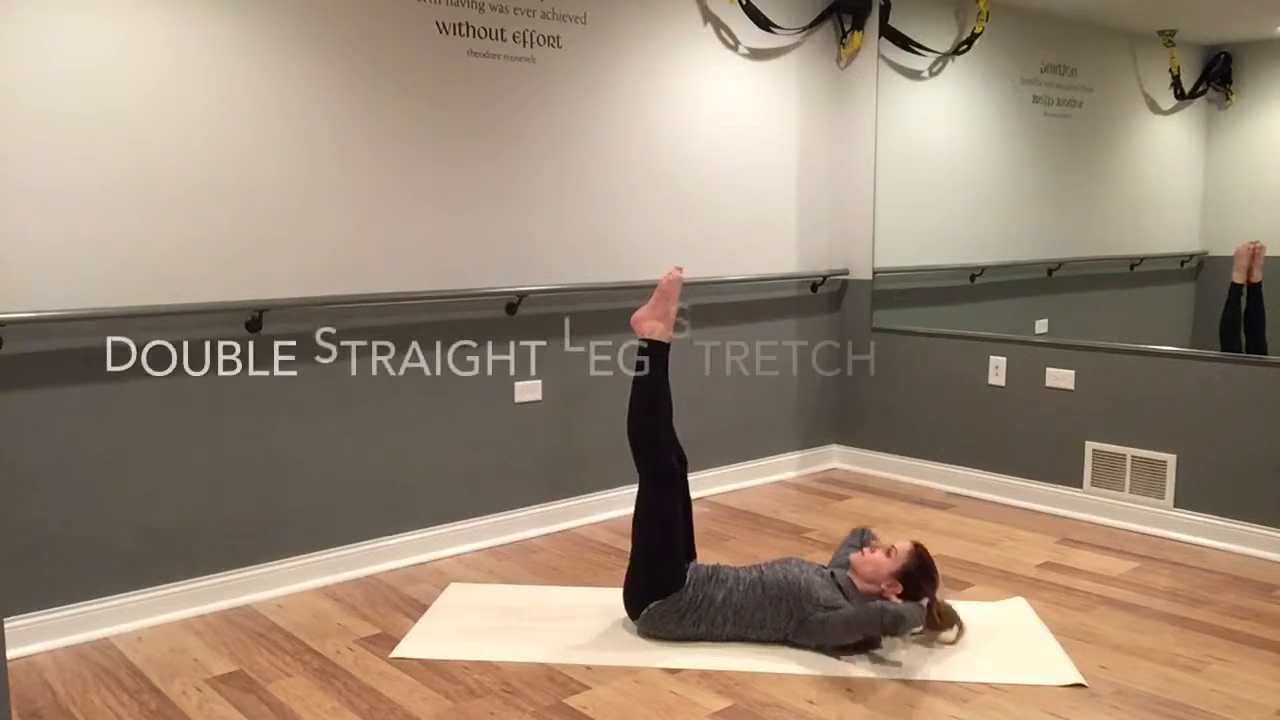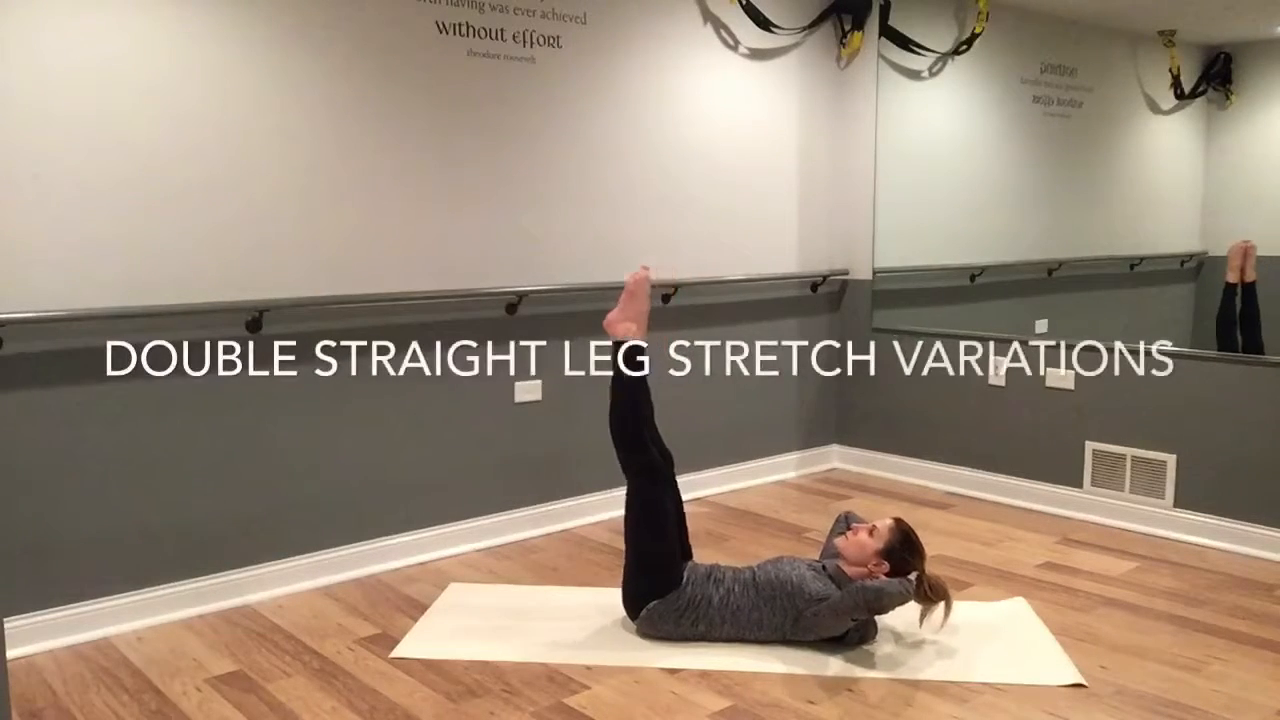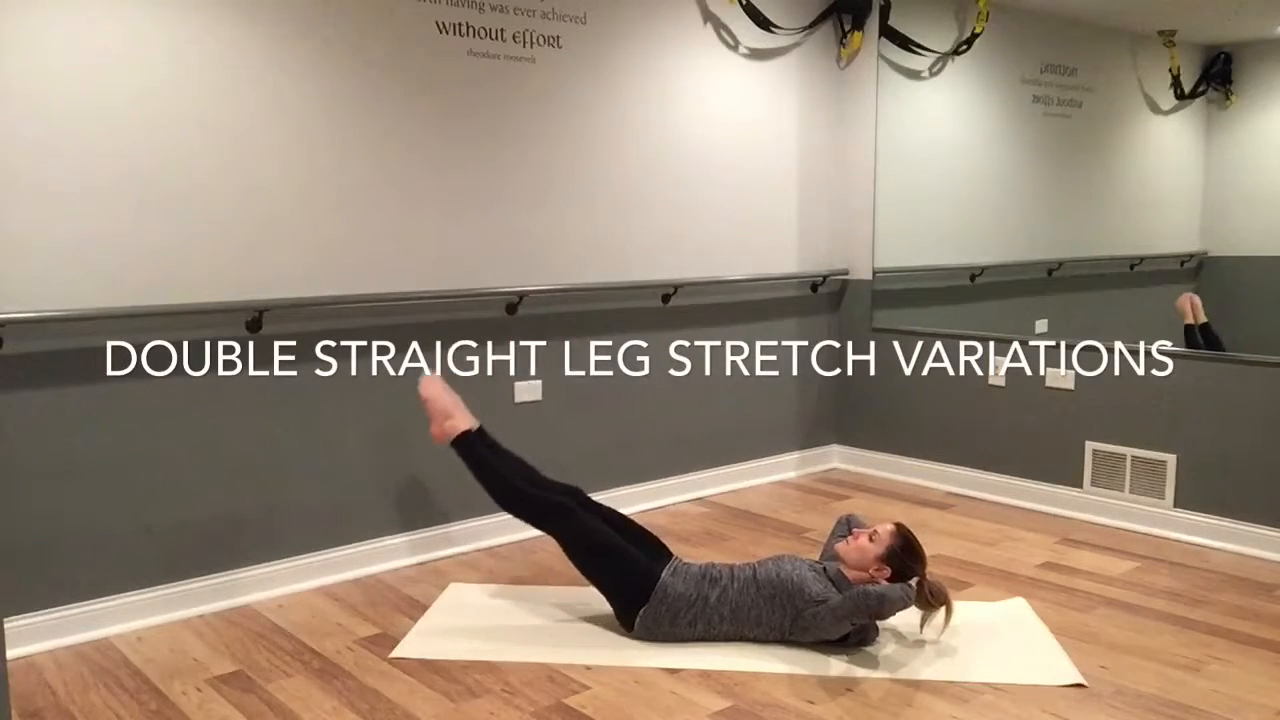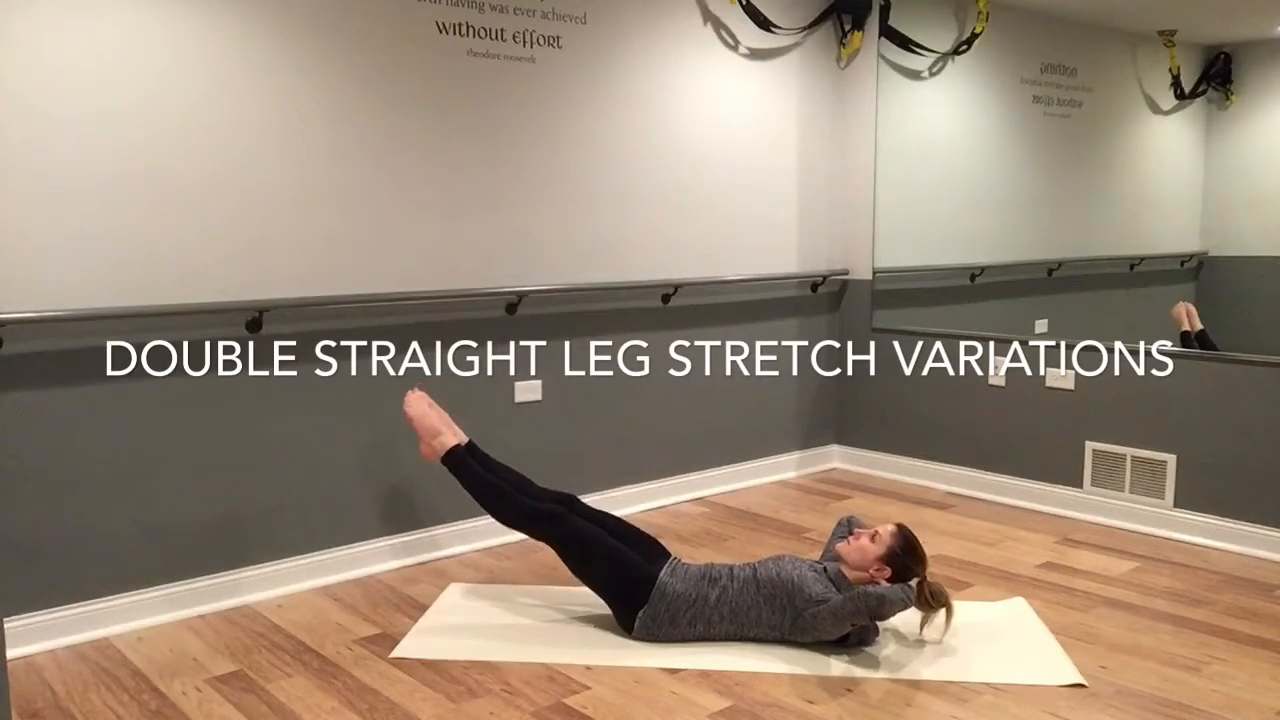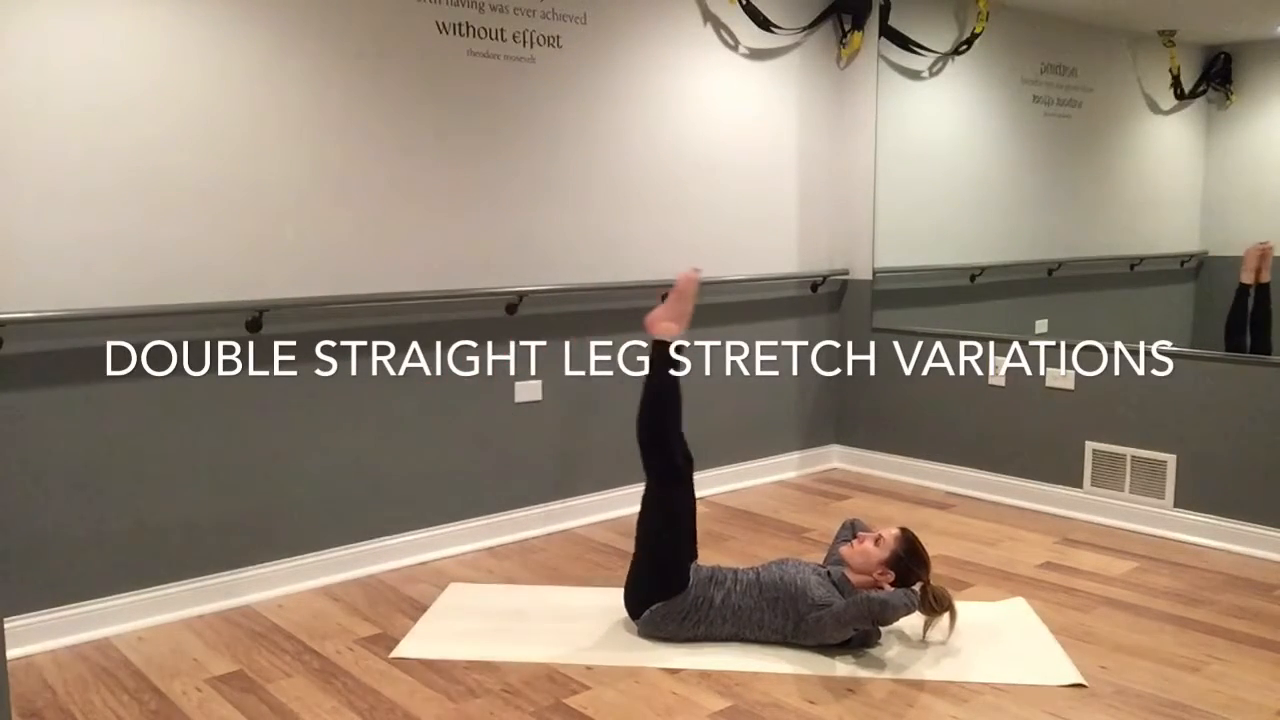
dt=1s
person 1, frame 1
left shoulder: (842, 617)
right shoulder: (841, 581)
left elbow: (893, 616)
right elbow: (861, 533)
left wrist: (921, 607)
left hip: (663, 605)
right hip: (687, 591)
left knee: (661, 470)
left ankle: (655, 337)
right ankle: (655, 338)
person 1, frame 2
left shoulder: (833, 610)
right shoulder: (833, 572)
left elbow: (874, 594)
right elbow: (846, 517)
left wrist: (910, 584)
left hip: (663, 604)
right hip: (688, 589)
left knee: (648, 470)
right knee: (656, 465)
left ankle: (629, 342)
person 1, frame 3
left shoulder: (831, 610)
right shoulder: (832, 574)
left elbow: (879, 599)
right elbow: (844, 519)
left wrist: (909, 591)
left hip: (658, 607)
right hip: (676, 582)
left knee: (560, 514)
right knee: (574, 502)
left ankle: (461, 432)
right ankle: (465, 431)
person 1, frame 4
left shoulder: (832, 610)
right shoulder: (832, 576)
left elbow: (876, 600)
right elbow: (846, 521)
left wrist: (909, 593)
left hip: (659, 607)
right hip: (674, 581)
left knee: (551, 520)
right knee: (567, 507)
left ankle: (449, 447)
right ankle: (455, 446)
person 1, frame 5
left shoulder: (836, 614)
right shoulder: (838, 578)
left elbow: (877, 606)
right elbow: (850, 524)
left wrist: (912, 596)
left hip: (663, 607)
right hip: (686, 589)
left knee: (670, 471)
left ankle: (667, 337)
